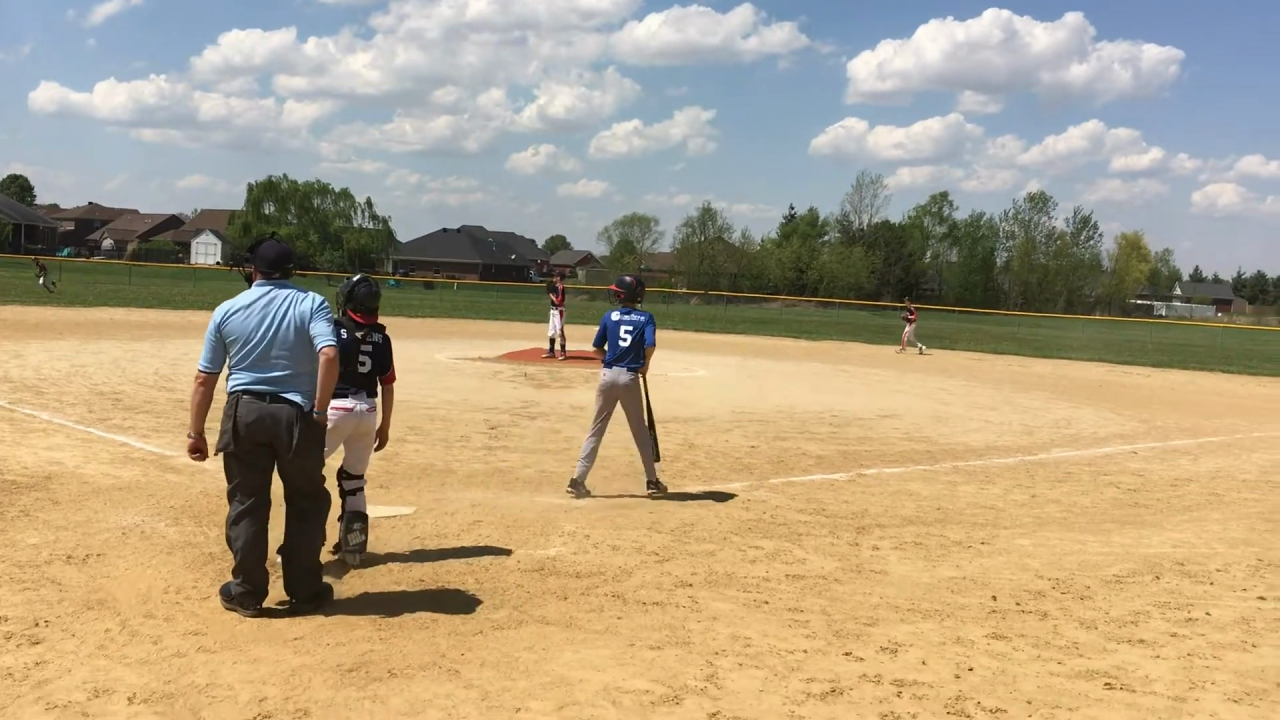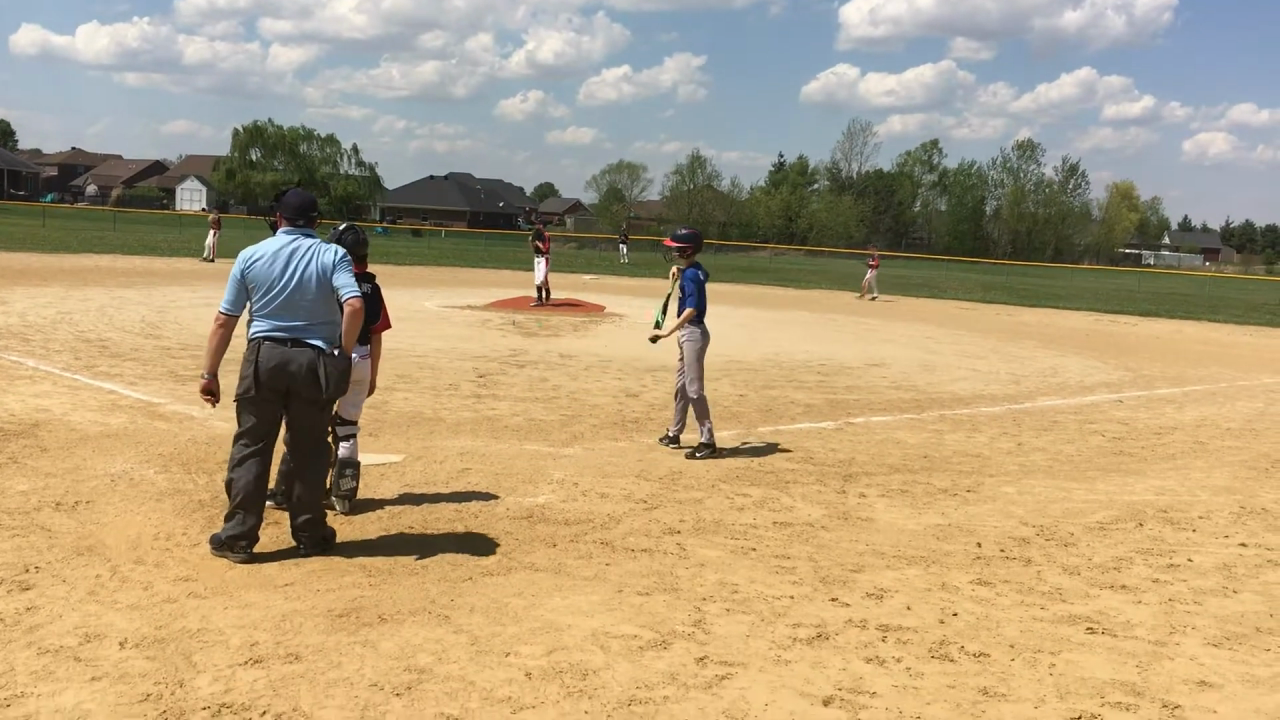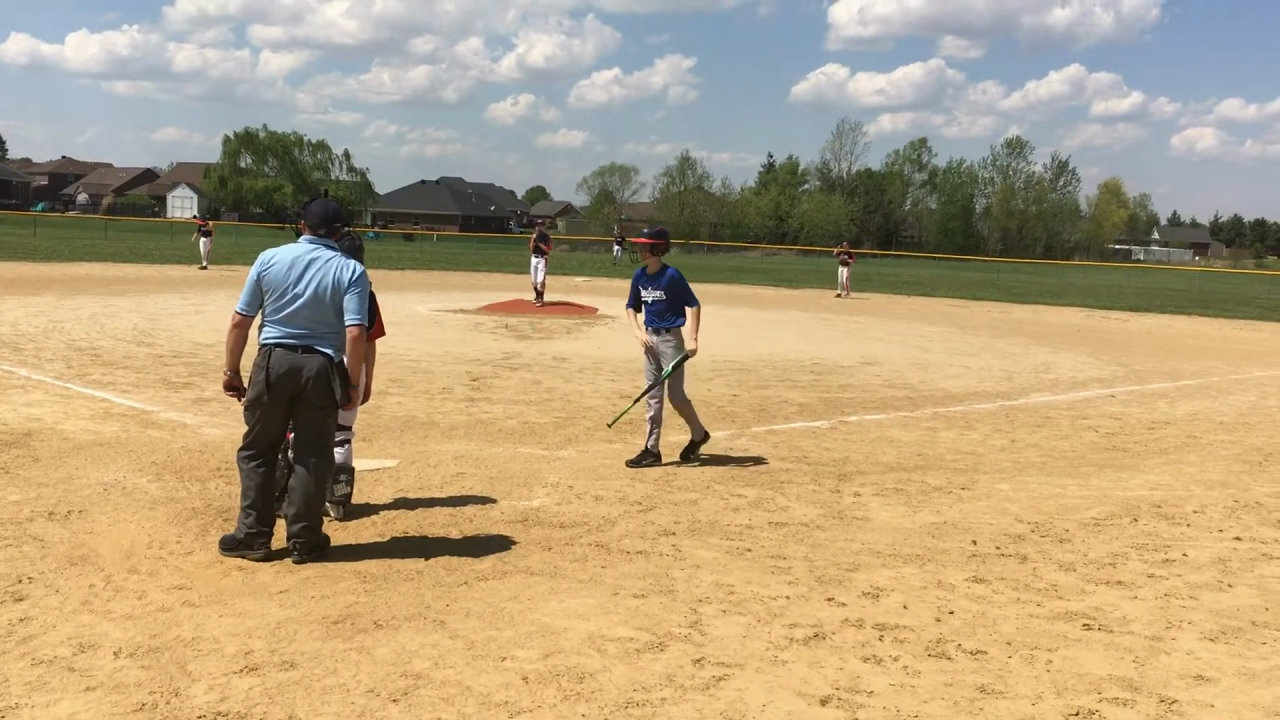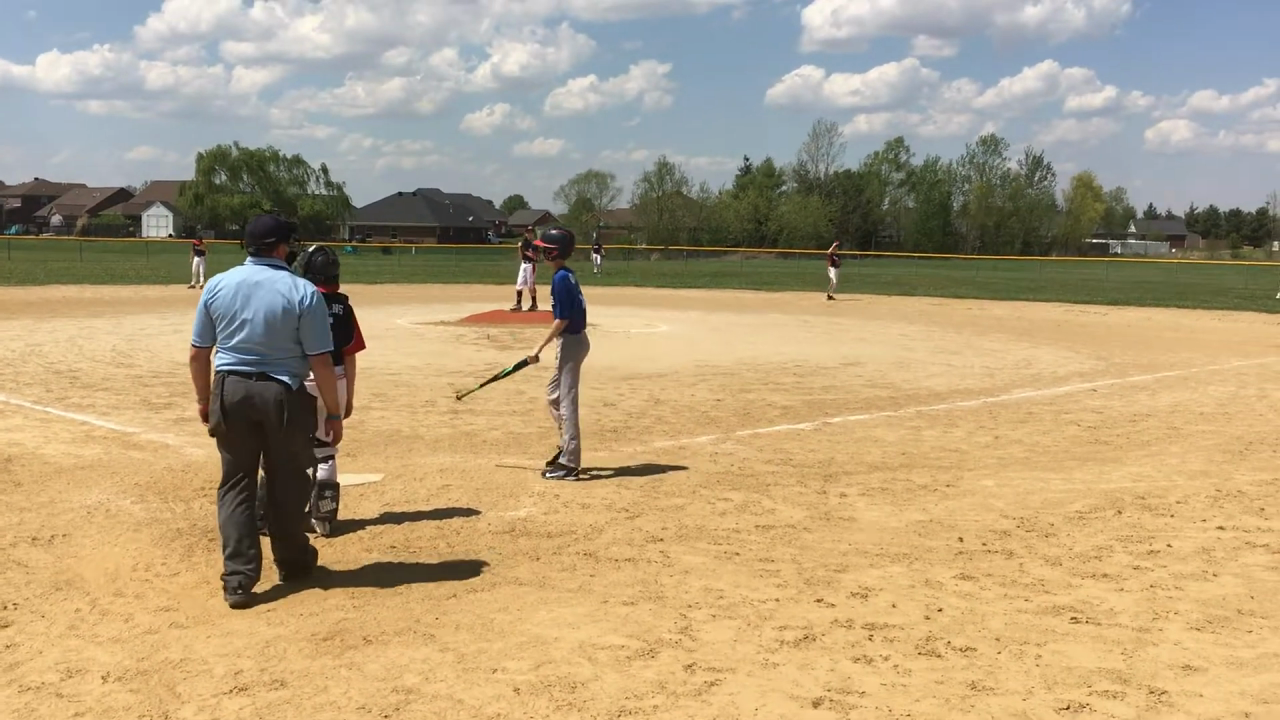
dt=1s
person 1, frame 1
left shoulder: (227, 310)
right shoulder: (312, 304)
left elbow: (205, 379)
right elbow: (328, 356)
left wrist: (196, 432)
right wrist: (319, 410)
left hip: (245, 413)
right hip: (295, 415)
left knee: (247, 504)
right knee: (307, 502)
left ankle: (248, 592)
right ankle: (304, 590)
person 1, frame 2
left shoulder: (251, 256)
right shoulder: (333, 255)
left elbow: (224, 321)
right elbow: (354, 307)
left wrist: (210, 373)
right wrist: (344, 353)
left hip: (264, 357)
right hip: (313, 361)
left knee: (250, 448)
right knee: (310, 449)
left ankle: (239, 536)
right ankle: (308, 534)
person 1, frame 3
left shoulder: (269, 259)
right shoulder: (351, 270)
left elbow: (239, 321)
right elbow: (355, 333)
left wrist: (231, 370)
right wrist: (353, 384)
left hip: (273, 362)
right hip: (321, 368)
left knee: (257, 450)
right knee: (313, 455)
left ankle: (254, 537)
right ankle: (303, 540)
person 1, frame 4
left shoulder: (217, 286)
right shoulder: (303, 292)
left elbow: (198, 353)
right elbow: (320, 361)
left wrist: (204, 399)
right wrist: (333, 413)
left hip: (232, 391)
right hip: (283, 395)
left knee: (236, 484)
right knee: (289, 482)
left ankle: (239, 579)
right ankle: (293, 562)
person 2, frame 1
left shoulder: (332, 331)
right shoulder: (380, 338)
right elbow: (387, 386)
right wrist: (384, 427)
left hip: (336, 409)
right hip: (367, 411)
right knee: (353, 479)
right ankle: (352, 546)
person 2, frame 2
right shoulder: (371, 287)
right elbow: (376, 336)
right wrist: (372, 375)
right hip: (360, 361)
right knee: (348, 428)
left ankle: (285, 493)
right ankle: (343, 494)
person 2, frame 3
right shoulder: (364, 294)
right elbow: (370, 342)
right wrist: (368, 382)
right knee: (342, 435)
left ankle: (280, 498)
right ankle: (337, 501)
person 2, frame 4
right shoulder: (343, 308)
right elbow: (349, 357)
right wrist: (349, 396)
left hip: (299, 381)
right hip: (334, 382)
right knee: (325, 451)
left ankle: (265, 516)
right ankle: (322, 517)
person 3, frame 1
left shoulder: (609, 317)
right shoulder: (646, 318)
left elbow: (597, 349)
right elbow: (650, 345)
right wrist: (643, 362)
left hip: (608, 376)
right hip: (630, 378)
left knee: (596, 431)
right knee: (640, 432)
left ankle: (577, 482)
right ankle: (652, 481)
person 3, frame 2
left shoulder: (690, 275)
right shoulder: (694, 269)
left elbow: (692, 309)
left wrist: (668, 331)
right wrist: (679, 269)
left hip: (693, 332)
right hip: (687, 333)
left knee: (693, 388)
right knee: (682, 385)
left ankle: (708, 442)
right ankle: (674, 433)
person 3, frame 3
left shoulder: (672, 275)
right shoulder: (639, 275)
left elbow: (693, 305)
right elbow: (631, 307)
left wrist: (692, 339)
right wrist: (638, 331)
left hip: (670, 339)
right hip: (651, 338)
left knee: (675, 394)
right knee: (653, 396)
left ankle: (698, 435)
right ankle: (652, 449)
person 3, frame 4
left shoulder: (561, 278)
right shoulder: (567, 276)
left elbow: (562, 319)
left wrist: (541, 348)
left hip: (571, 342)
right hip: (572, 341)
left knee: (567, 403)
right knee: (555, 395)
left ankle: (570, 464)
right ankle: (567, 449)
